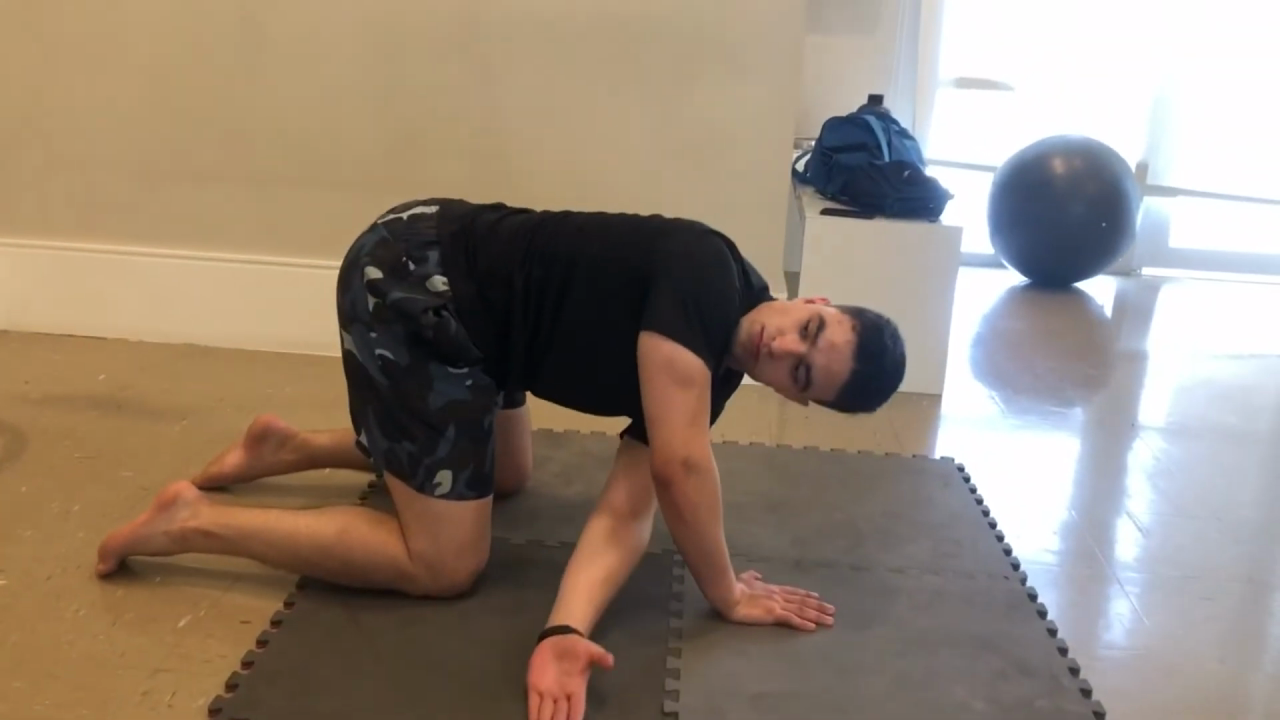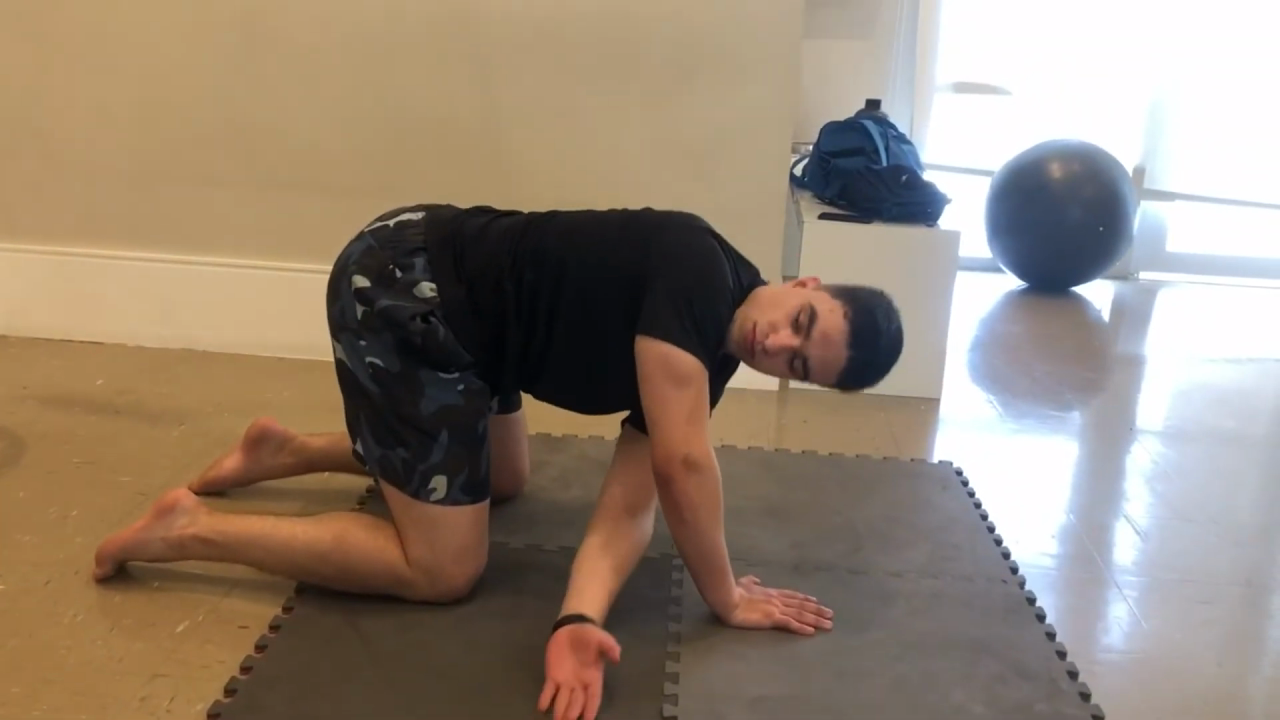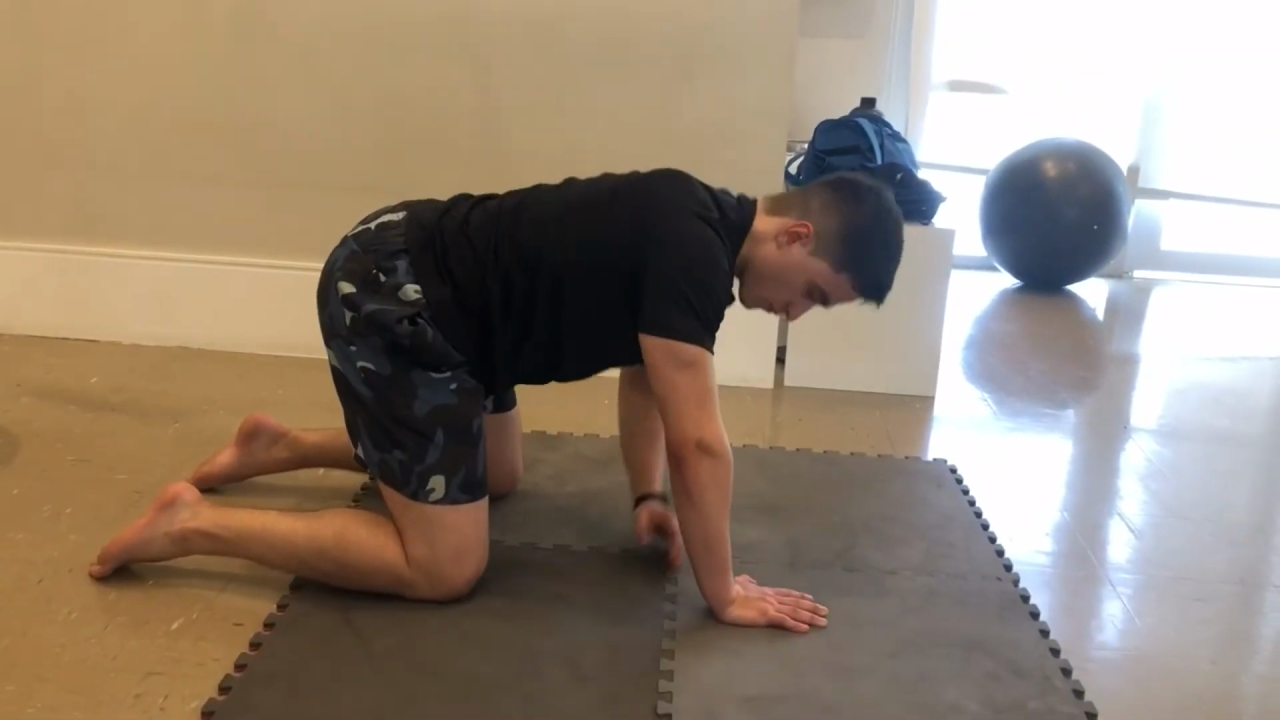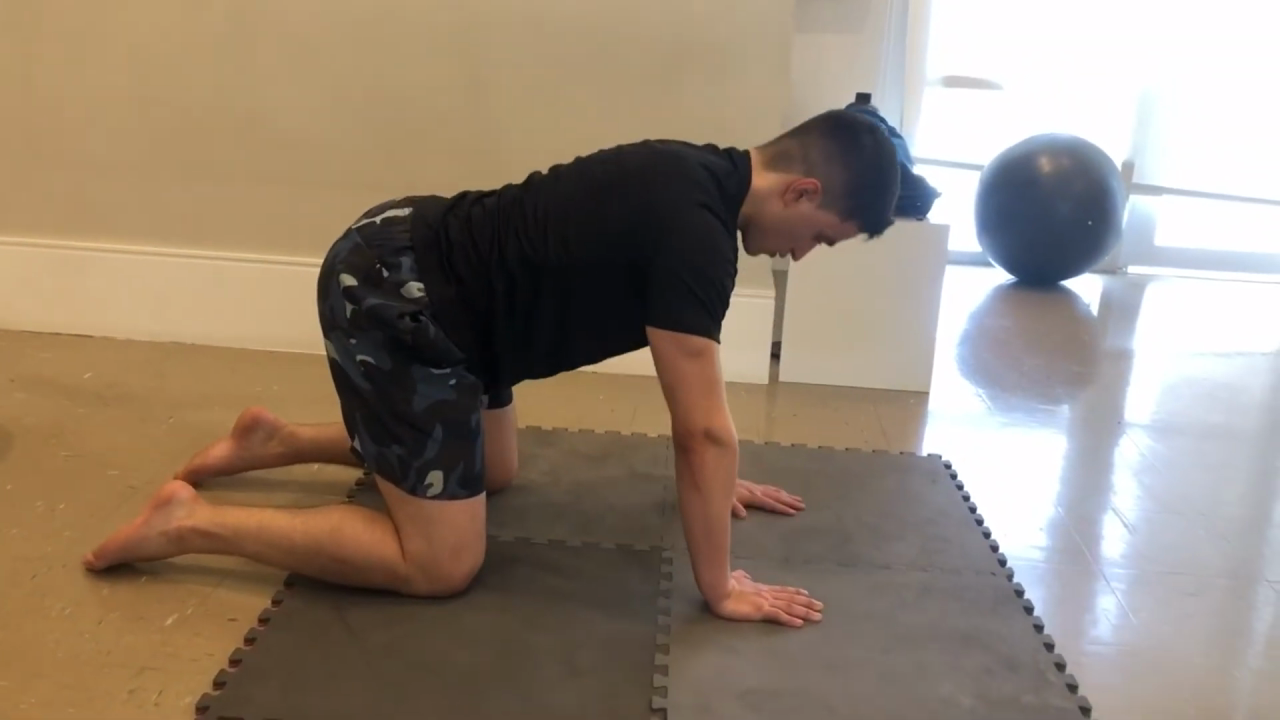
dt=0.4s
person 1, frame 1
left shoulder: (711, 366)
right shoulder: (707, 275)
left elbow: (626, 510)
right elbow: (680, 465)
left wrist: (564, 631)
right wrist: (727, 594)
left hip: (443, 292)
right hip: (410, 281)
left knee: (505, 476)
right knee: (446, 563)
left ankle: (288, 445)
right ankle: (197, 521)
person 1, frame 2
left shoulder: (709, 354)
right shoulder: (696, 271)
left elbow: (630, 503)
right elbow: (682, 464)
left wrist: (578, 621)
right wrist: (727, 596)
left hip: (432, 295)
right hip: (399, 291)
left knee: (502, 481)
right knee: (444, 568)
left ankle: (285, 449)
right ankle: (193, 529)
person 1, frame 3
left shoulder: (699, 236)
right shoulder: (692, 247)
left elbow: (645, 382)
right elbow: (699, 442)
left wrist: (649, 498)
right wrist: (723, 593)
left hip: (417, 283)
right hip: (389, 299)
left knee: (495, 477)
right knee: (445, 568)
left ankle: (281, 444)
right ankle: (195, 524)
person 1, frame 4
left shoulder: (698, 184)
right shoulder: (695, 229)
right elbow: (703, 429)
left wrist: (714, 478)
right wrist: (719, 587)
left hip: (407, 265)
right hip: (394, 297)
left knee: (492, 474)
right knee: (441, 564)
left ankle: (274, 439)
right ankle: (190, 522)
